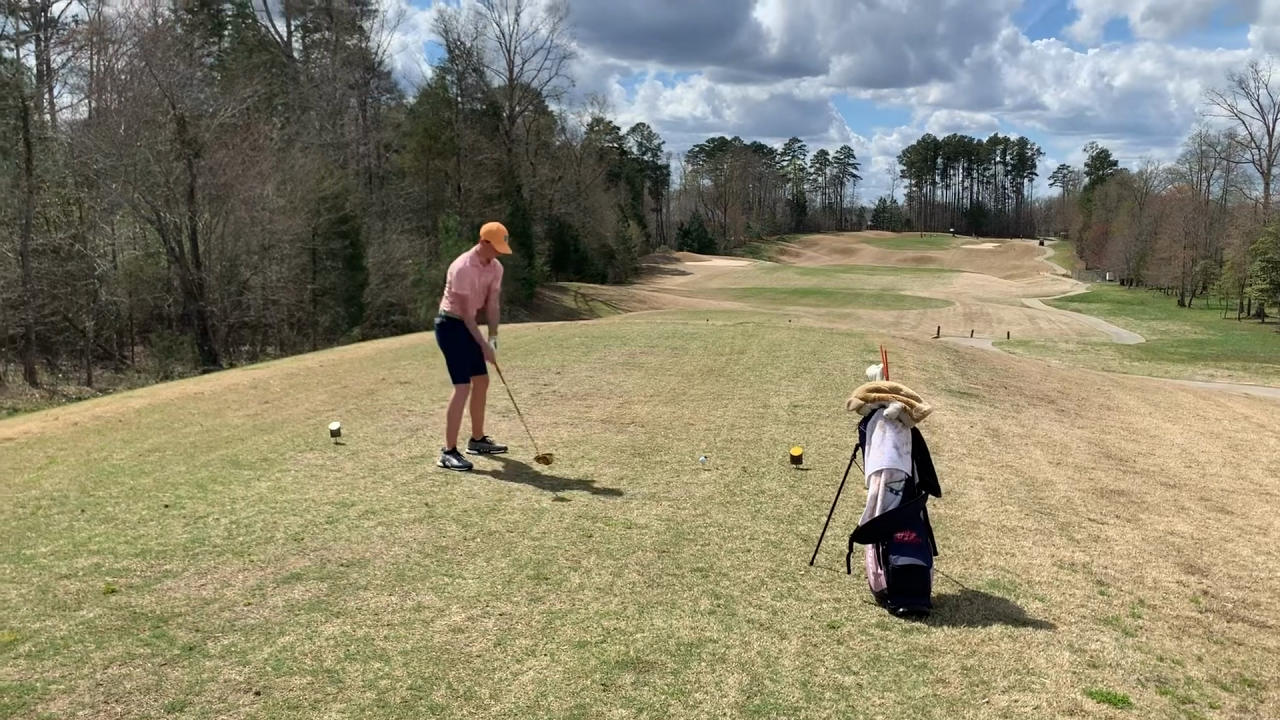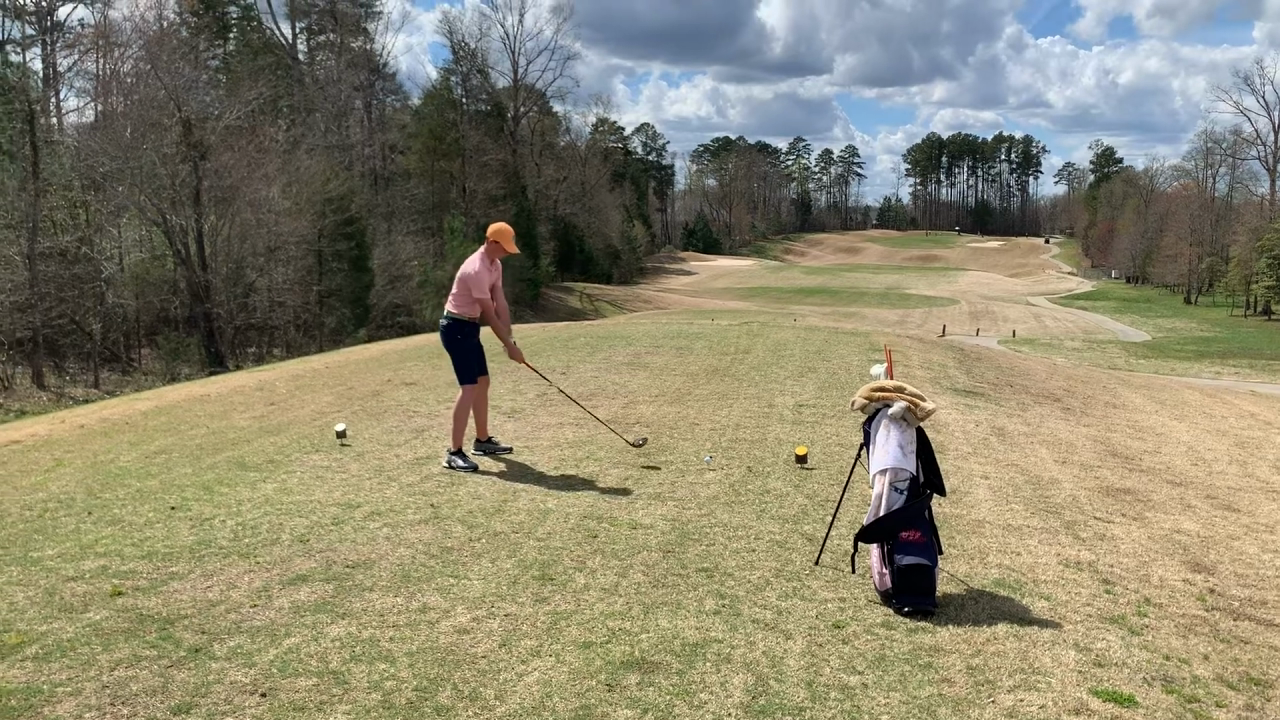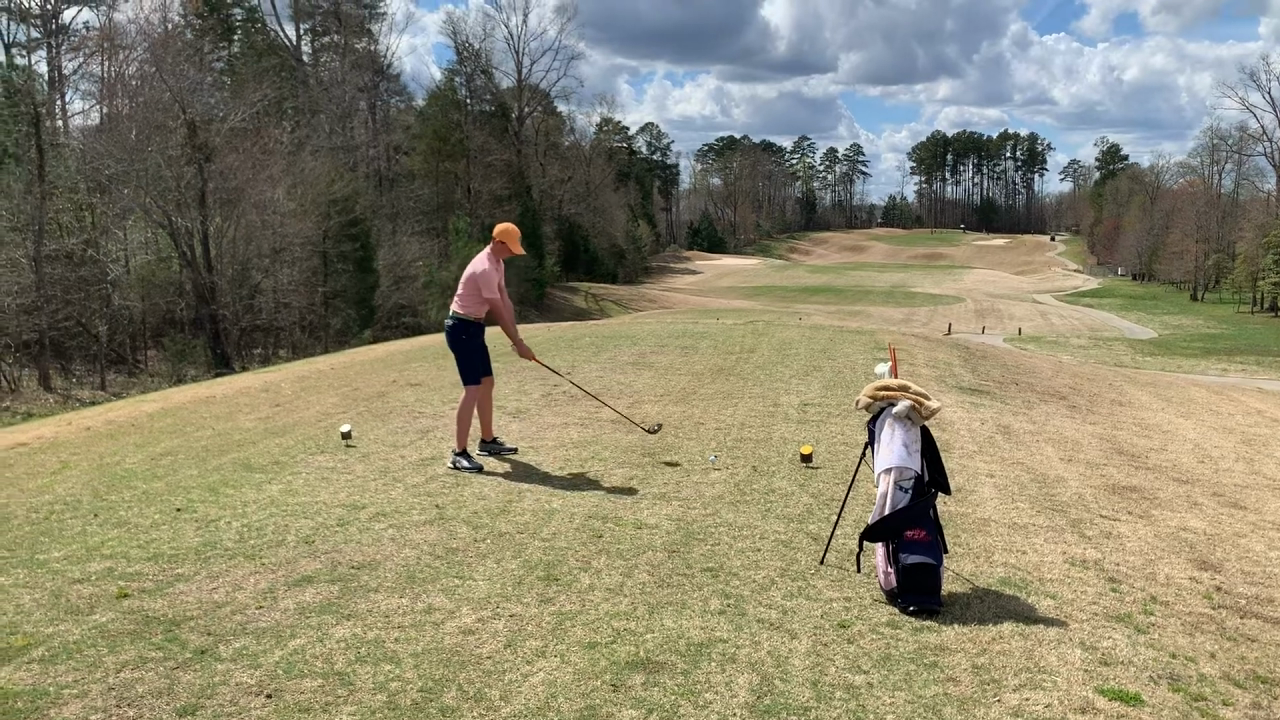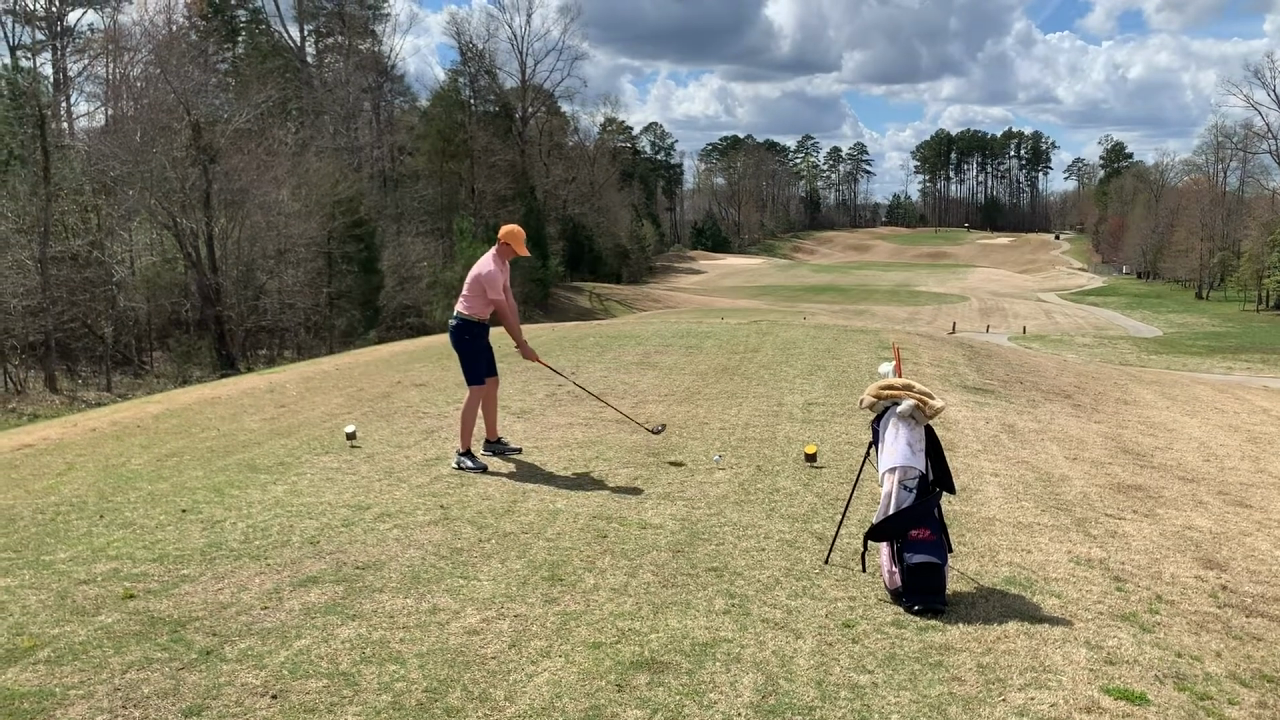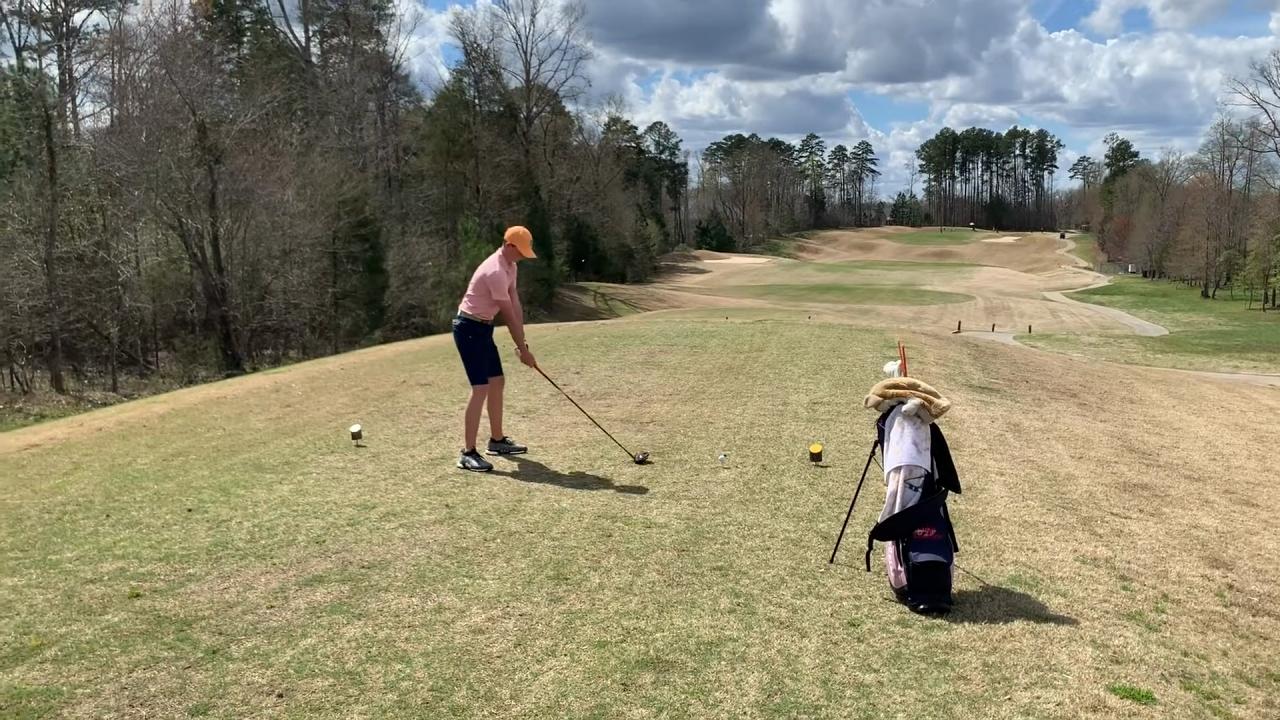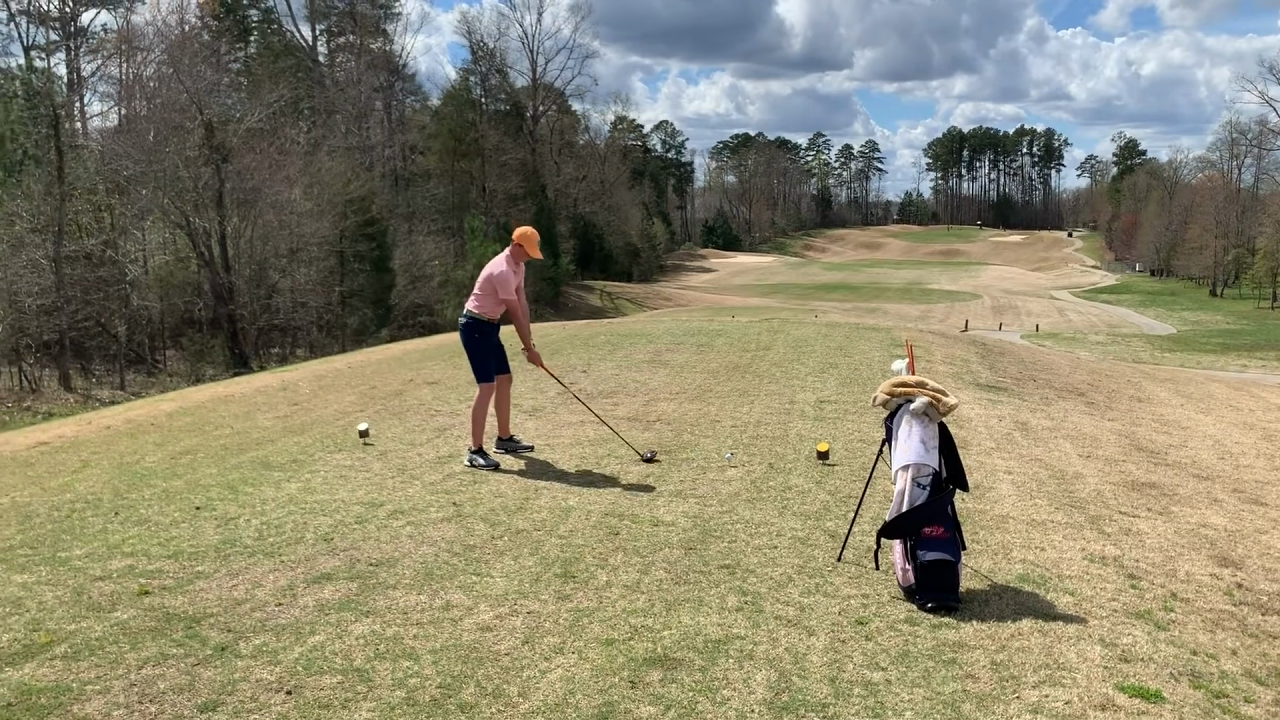
dt=0.2s
person 1, frame 1
left shoulder: (496, 268)
right shoulder: (462, 267)
left elbow: (492, 305)
right elbow: (466, 311)
left wrist: (492, 339)
right wrist: (483, 344)
left hip: (471, 329)
right hip: (450, 326)
left knee: (481, 382)
right knee: (463, 387)
left ankle: (477, 439)
right ankle: (448, 451)
person 1, frame 2
left shoulder: (495, 265)
right shoulder: (476, 270)
left elbow: (500, 303)
right elbow: (488, 313)
left wrist: (510, 338)
right wrist: (507, 347)
left hip: (469, 327)
right hip: (456, 328)
left knee: (482, 383)
right knee: (469, 388)
left ankle: (482, 440)
right ankle: (454, 453)
person 1, frame 3
left shoulder: (497, 264)
right shoulder: (484, 269)
left elbow: (506, 303)
right elbow: (498, 312)
left wrist: (517, 338)
right wrist: (519, 344)
left hip: (473, 328)
right hip: (462, 328)
left knee: (487, 383)
right knee: (473, 389)
left ankle: (487, 440)
right ankle: (459, 453)
person 1, frame 4
left shoulder: (502, 265)
right shoulder: (490, 270)
left elbow: (511, 304)
right elbow: (503, 314)
left wrist: (521, 339)
right wrist: (522, 345)
left hip: (478, 328)
right hip: (466, 329)
left knee: (492, 383)
right knee: (477, 389)
left ankle: (492, 440)
right ankle: (463, 453)
person 1, frame 5
left shoulder: (510, 267)
right shoulder: (495, 272)
left elbow: (515, 306)
right elbow: (508, 315)
left wrist: (522, 342)
right wrist: (523, 350)
left hip: (482, 328)
right hip: (469, 329)
left knee: (497, 382)
right knee: (480, 388)
left ankle: (497, 440)
right ankle: (468, 453)
person 1, frame 6
left shoulder: (518, 267)
right shoulder: (502, 271)
left elbow: (523, 305)
right elbow: (515, 314)
left wrist: (529, 342)
right wrist: (529, 349)
left hip: (489, 327)
right hip: (475, 327)
left knee: (505, 381)
right knee: (487, 387)
left ankle: (504, 438)
right ankle: (475, 451)
